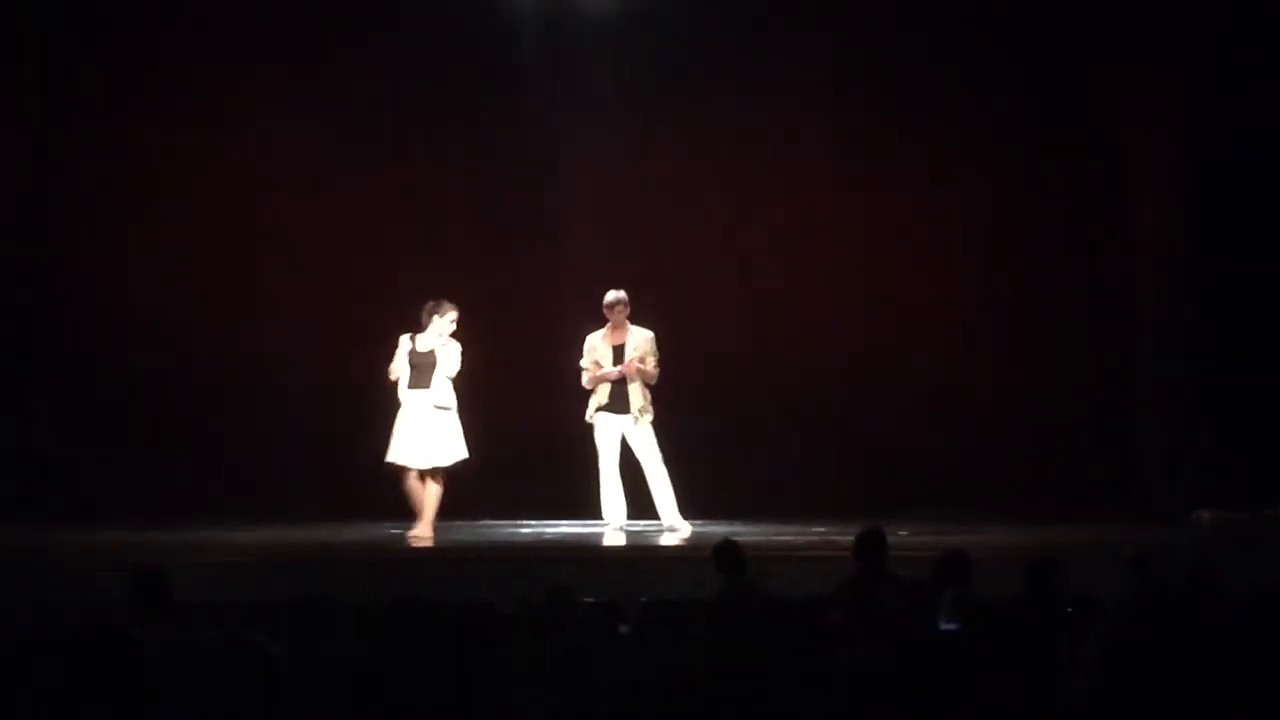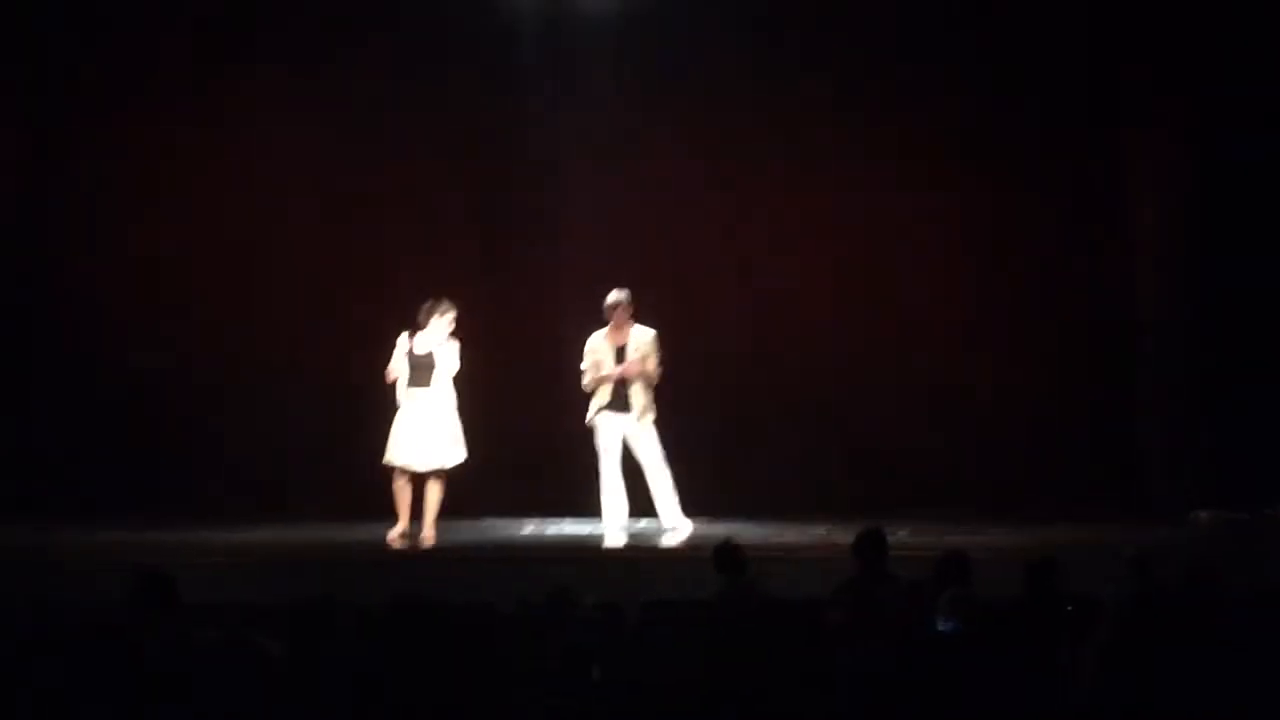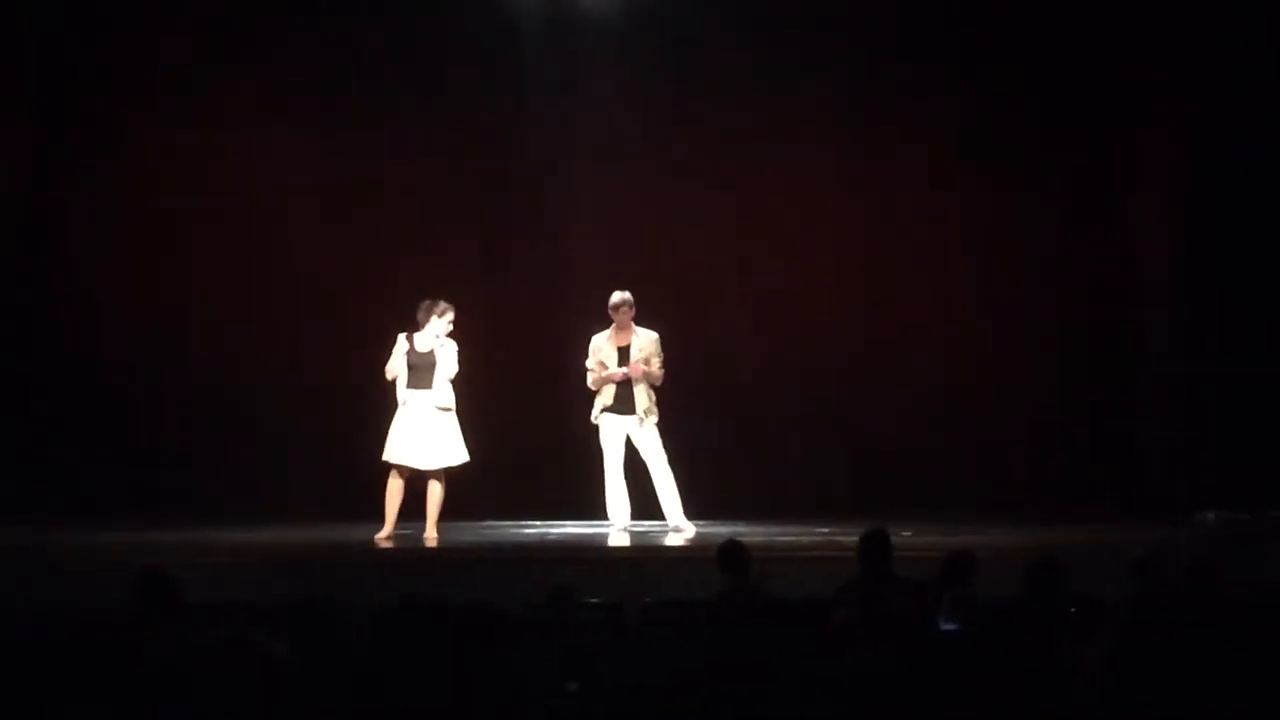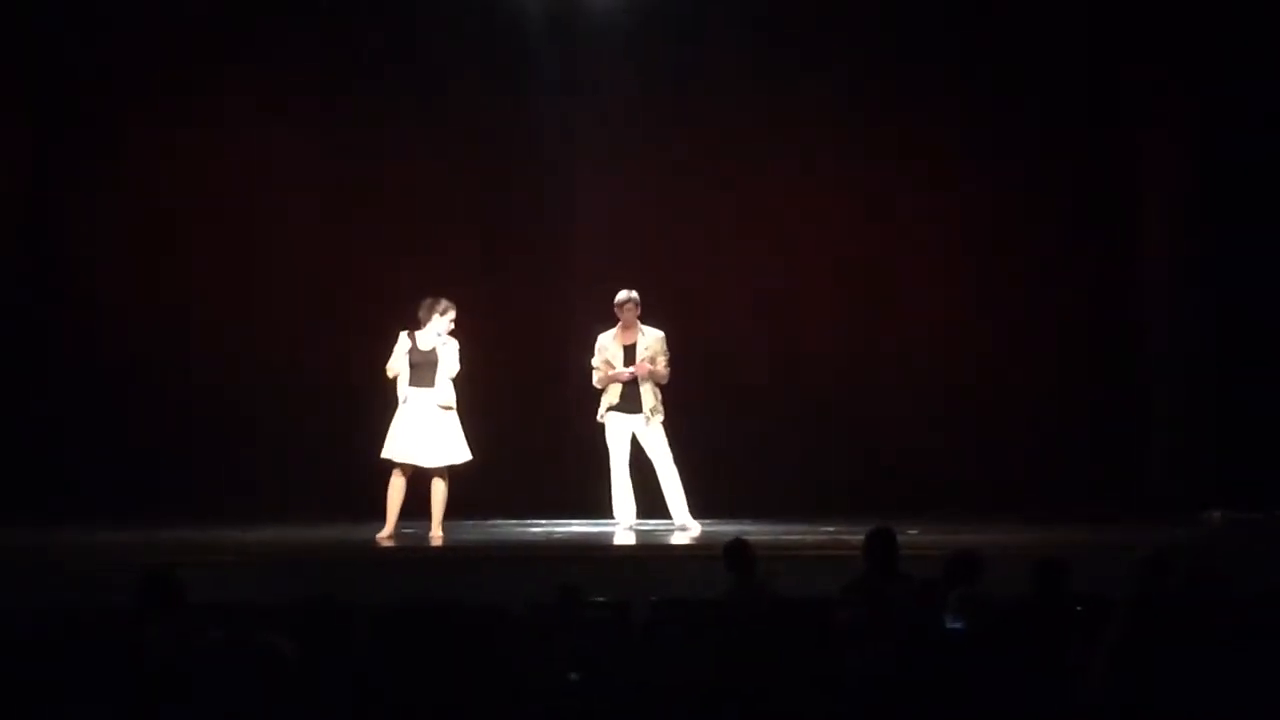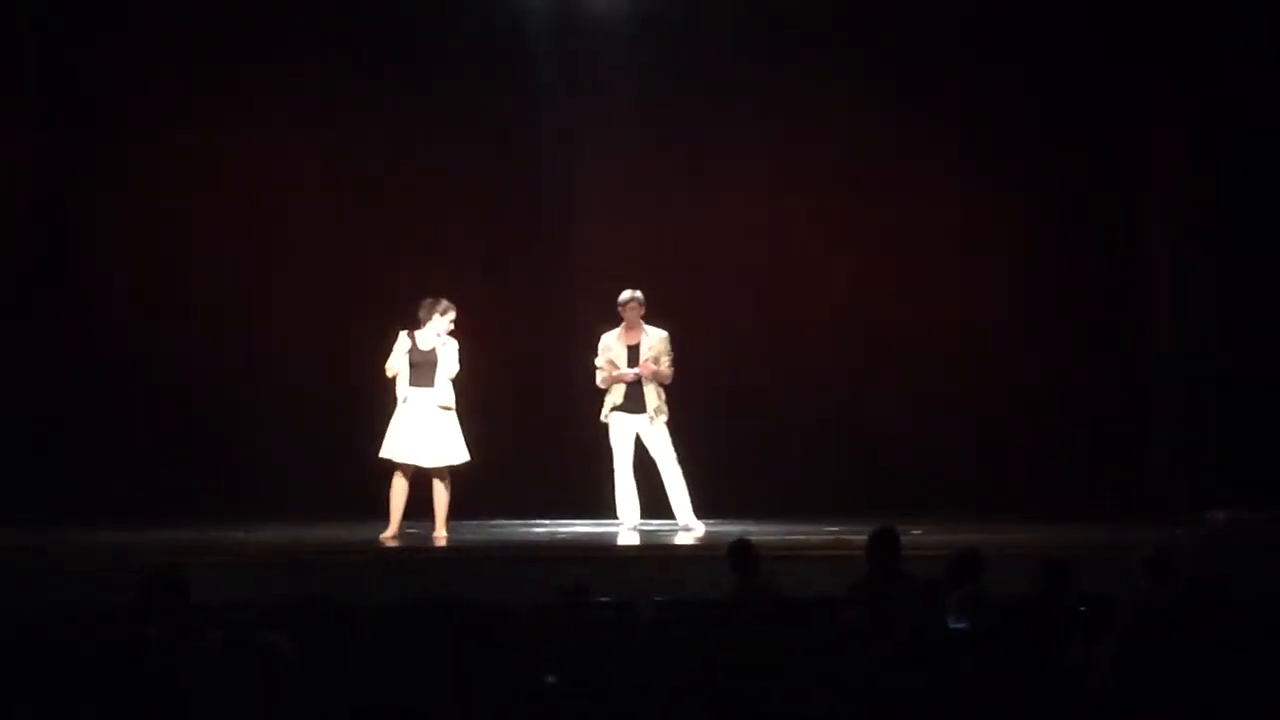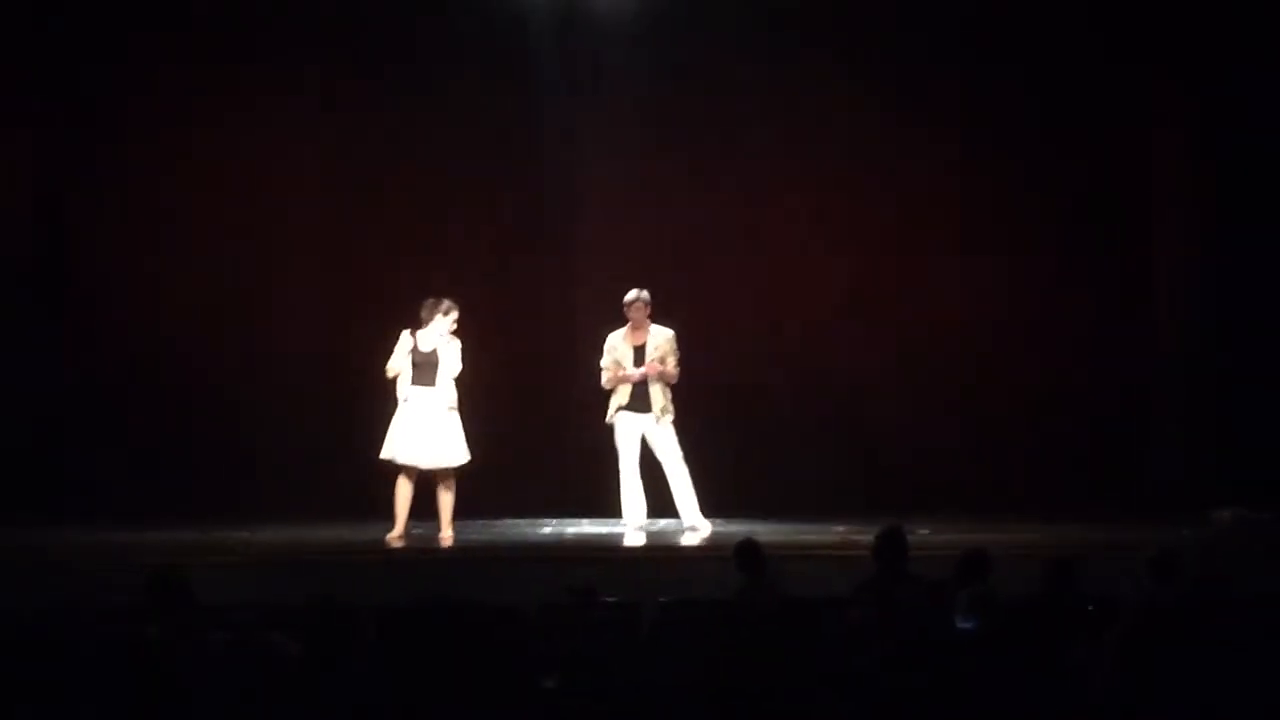
dt=0.1s
person 1, frame 1
left shoulder: (644, 337)
right shoulder: (593, 340)
left elbow: (653, 376)
right elbow: (586, 381)
left wrist: (639, 369)
right wrist: (603, 374)
left hip: (635, 411)
right hip: (605, 411)
left knee: (654, 463)
right knee: (608, 466)
left ankle: (672, 518)
right ankle: (615, 520)
person 1, frame 2
left shoulder: (646, 336)
right shoulder: (595, 341)
left elbow: (655, 376)
right elbow: (587, 382)
left wrist: (640, 370)
right wrist: (605, 376)
left hip: (637, 412)
right hip: (607, 412)
left knee: (655, 463)
right knee: (609, 467)
left ankle: (674, 519)
right ankle: (615, 522)
person 1, frame 3
left shoulder: (649, 338)
right shoulder: (599, 341)
left elbow: (658, 378)
right elbow: (592, 382)
left wrist: (645, 371)
right wrist: (608, 375)
left hip: (640, 412)
right hip: (611, 412)
left knee: (659, 463)
right knee: (613, 466)
left ankle: (676, 519)
right ankle: (619, 522)
person 1, frame 4
left shoulder: (655, 337)
right shoulder: (605, 340)
left elbow: (664, 376)
right elbow: (597, 380)
left wrist: (650, 370)
right wrist: (614, 374)
left hip: (646, 411)
right hip: (616, 411)
left knee: (665, 461)
right knee: (619, 465)
left ankle: (682, 517)
right ankle: (625, 519)
person 1, frame 5
left shoulder: (659, 337)
right shoulder: (608, 340)
left elbow: (668, 376)
right elbow: (600, 380)
left wrist: (654, 370)
right wrist: (619, 375)
left hip: (650, 411)
right hip: (620, 411)
left knee: (669, 462)
right knee: (622, 465)
left ankle: (686, 518)
right ankle: (629, 520)
person 1, frame 6
left shoulder: (665, 336)
right shoulder: (614, 340)
left elbow: (674, 376)
right elbow: (606, 380)
left wrist: (660, 371)
right wrist: (625, 375)
left hip: (656, 411)
right hip: (626, 411)
left knee: (675, 462)
right knee: (628, 466)
left ankle: (692, 518)
right ankle: (635, 520)
person 2, frame 1
left shoulder: (451, 346)
right shoulder: (409, 340)
left elbow: (450, 371)
right elbow: (393, 374)
left wrist: (439, 345)
right wrist: (403, 351)
left hip: (437, 409)
right hip: (412, 408)
left knee: (433, 470)
right knee: (410, 472)
left ankle: (427, 525)
right ankle: (421, 518)
person 2, frame 2
left shoulder: (450, 345)
right shoulder: (407, 340)
left elbow: (449, 371)
right elbow: (391, 375)
left wrist: (438, 346)
right wrist: (402, 351)
left hip: (438, 410)
right hip: (411, 409)
left knee: (436, 470)
right knee: (401, 470)
left ankle: (429, 528)
right ankle: (402, 523)
person 2, frame 3
left shoulder: (448, 346)
right shoulder: (406, 340)
left elbow: (450, 372)
right elbow: (390, 373)
left wrist: (438, 346)
right wrist: (402, 351)
left hip: (437, 410)
right hip: (411, 409)
left knee: (436, 471)
right knee: (398, 470)
left ankle: (431, 528)
right ankle: (388, 526)
person 2, frame 4
left shoulder: (450, 344)
right shoulder: (408, 338)
left elbow: (451, 372)
right elbow: (391, 371)
left wrist: (440, 344)
right wrist: (405, 348)
left hip: (439, 408)
right hip: (412, 406)
left knee: (439, 470)
right knee: (401, 467)
left ankle: (436, 527)
right ankle: (389, 526)
person 2, frame 5
left shoulder: (449, 344)
right shoulder: (407, 337)
left elbow: (451, 372)
right elbow: (390, 371)
left wrist: (440, 344)
right wrist: (404, 348)
left hip: (438, 408)
right hip: (411, 406)
left knee: (440, 471)
right knee: (402, 469)
left ankle: (440, 527)
right ankle: (393, 526)
person 2, frame 6
left shoulder: (452, 343)
right shoulder: (409, 337)
left elbow: (453, 372)
right elbow: (391, 371)
left wrist: (442, 344)
right wrist: (405, 349)
left hip: (440, 408)
right hip: (413, 407)
left knee: (444, 471)
right knee: (407, 469)
left ankle: (446, 528)
right ankle: (399, 527)
